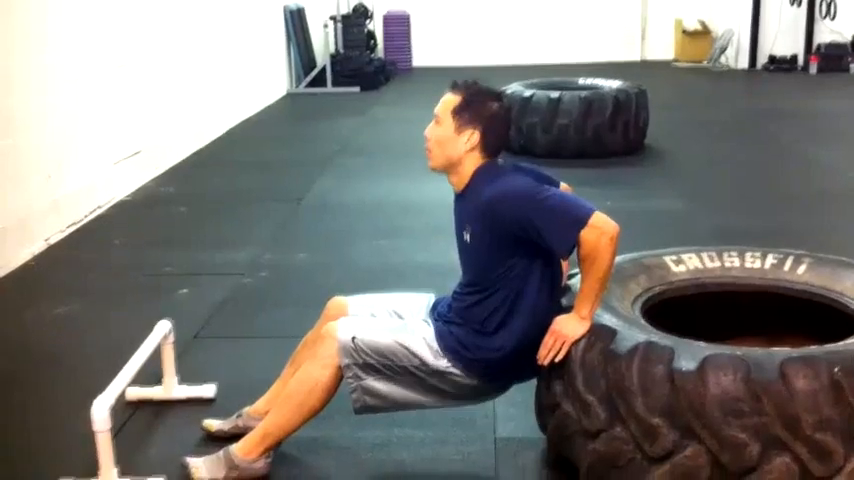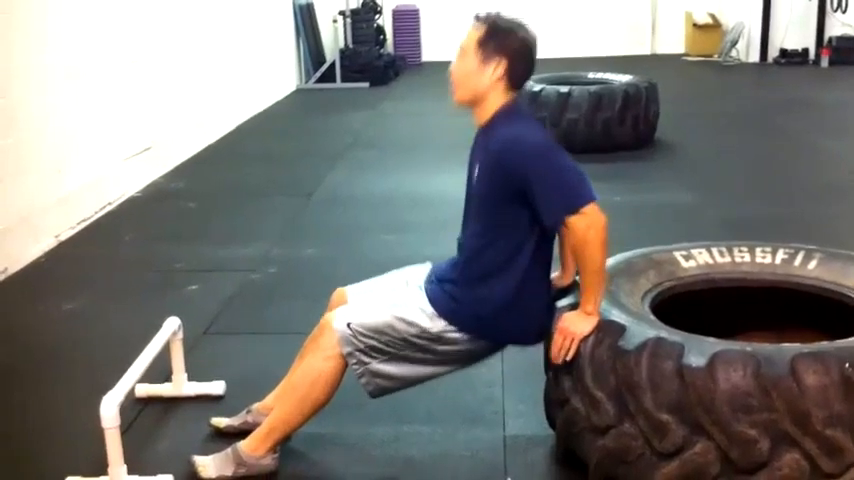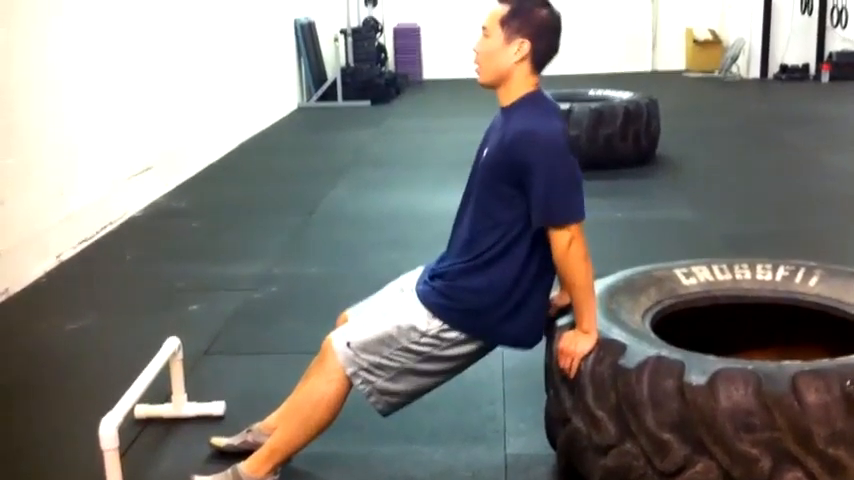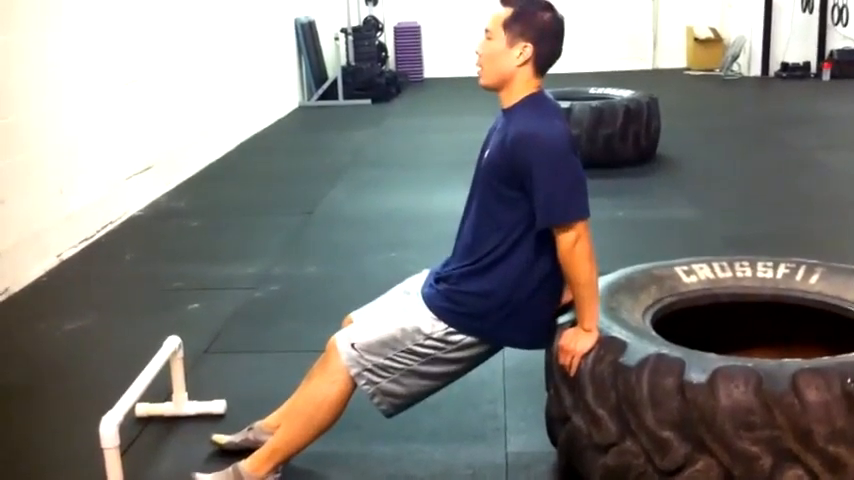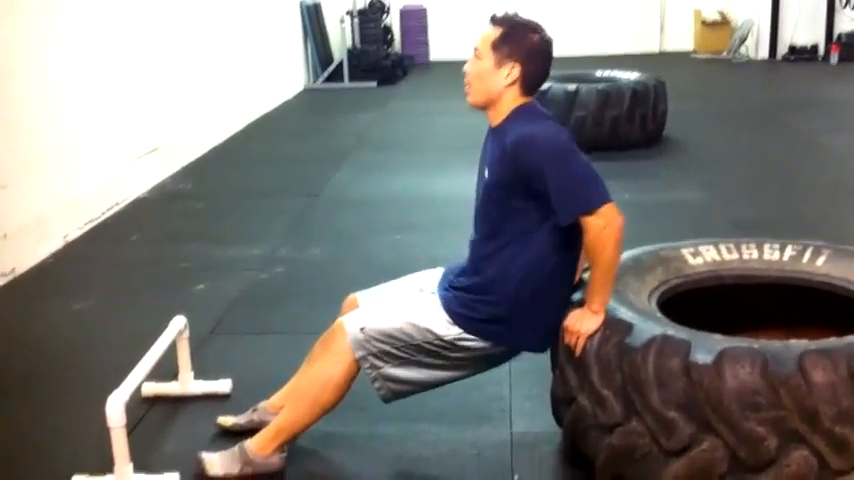
dt=0.3s
person 1, frame 1
left shoulder: (504, 196)
right shoulder: (486, 181)
left elbow: (602, 231)
right elbow: (562, 195)
left wrist: (580, 316)
right wrist: (549, 290)
left hip: (475, 351)
right hip: (458, 317)
left knee: (335, 339)
right knee: (337, 311)
right ankle: (258, 417)
person 1, frame 2
left shoulder: (517, 143)
right shoulder: (502, 131)
left elbow: (589, 219)
right elbow: (565, 201)
left wrist: (587, 312)
right wrist: (564, 273)
left hip: (474, 312)
right hip: (460, 283)
left knee: (337, 331)
right knee: (343, 300)
right ankle: (266, 412)
person 1, frame 3
left shoulder: (537, 133)
right shoulder: (518, 117)
left elbow: (566, 234)
right elbow: (553, 224)
left wrist: (585, 330)
right wrist: (562, 294)
left hip: (467, 307)
right hip: (450, 280)
left knee: (341, 354)
right knee: (349, 328)
right ankle: (269, 432)
person 1, frame 4
left shoulder: (539, 135)
right shoulder: (520, 118)
left elbow: (572, 233)
right elbow: (556, 226)
left wrist: (587, 327)
right wrist: (556, 290)
left hip: (474, 310)
right hip: (456, 283)
left knee: (345, 354)
right knee: (354, 328)
right ankle: (270, 430)
person 1, frame 5
left shoulder: (533, 141)
right shoulder: (512, 130)
left elbow: (605, 219)
right elbow: (568, 209)
left wrist: (592, 308)
right wrist: (560, 276)
left hip: (486, 316)
right hip: (471, 287)
left knee: (350, 333)
right knee: (355, 306)
right ankle: (275, 409)
